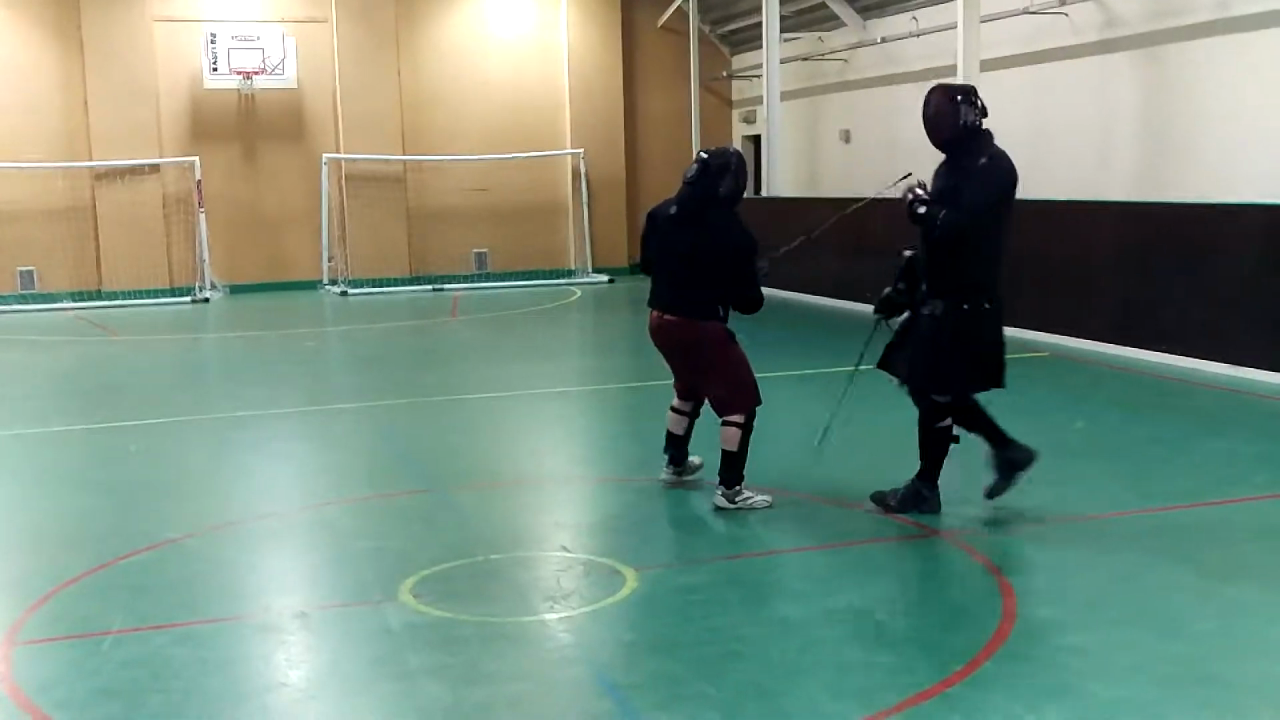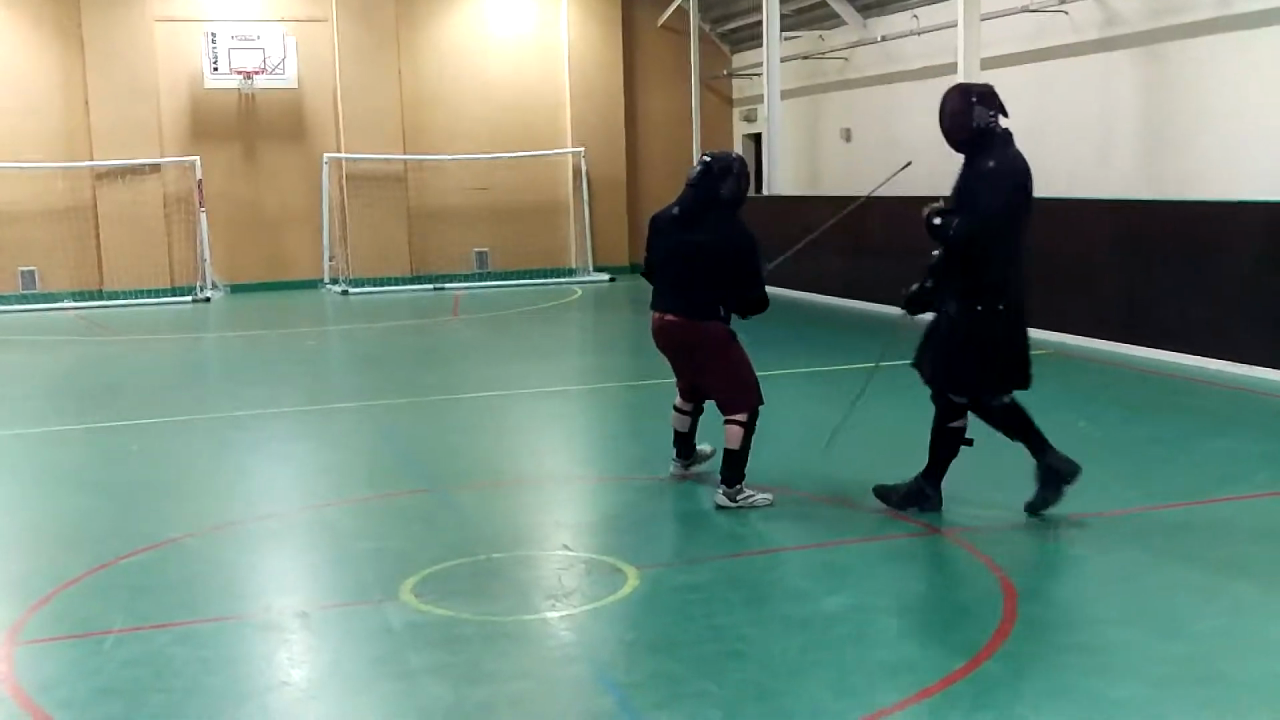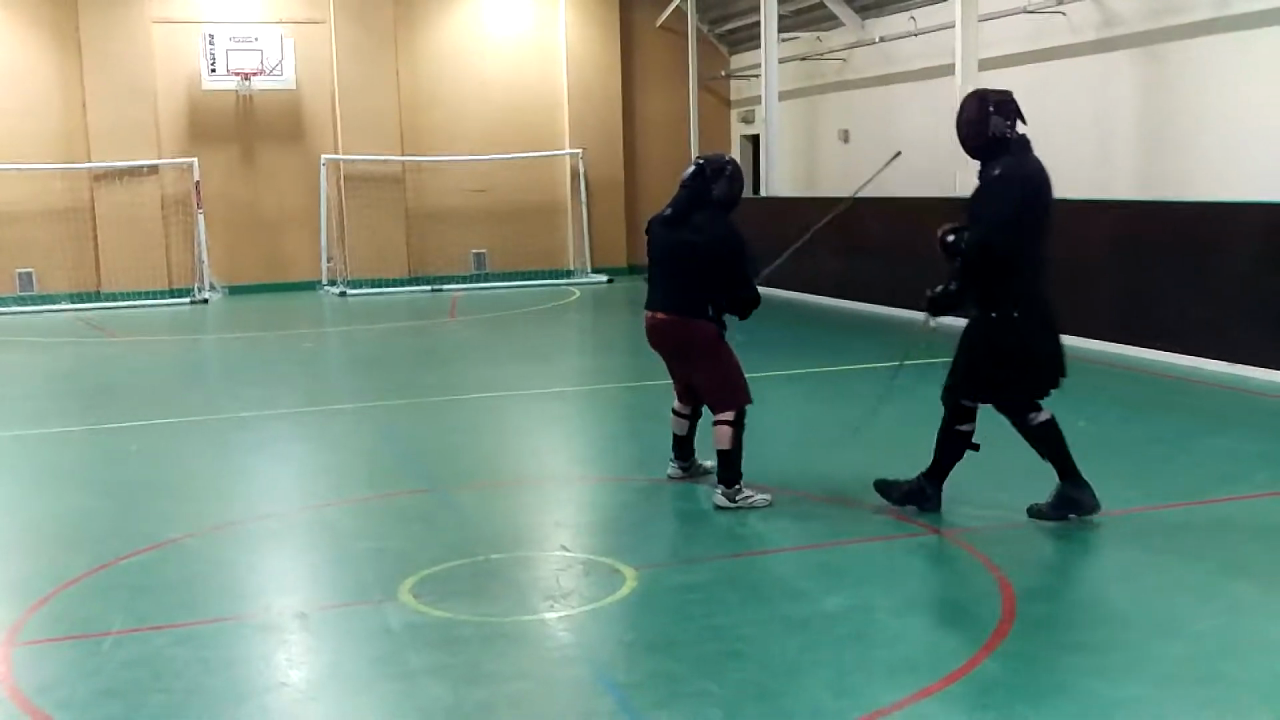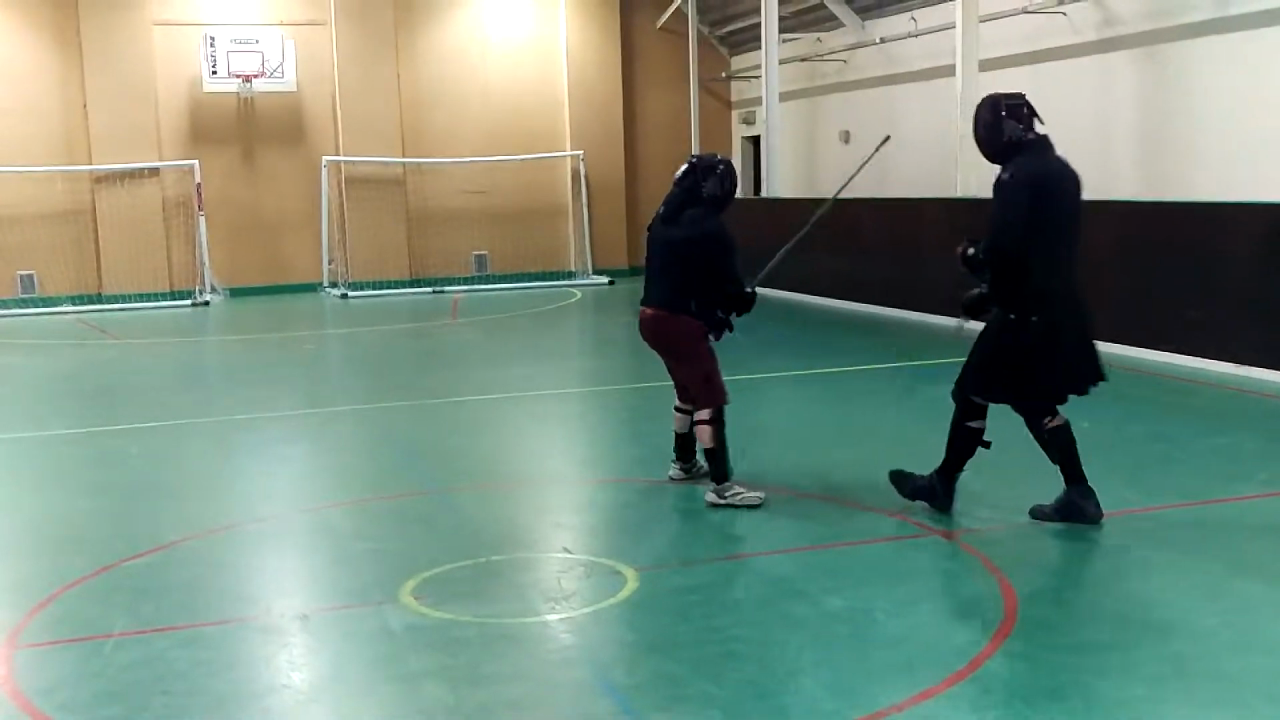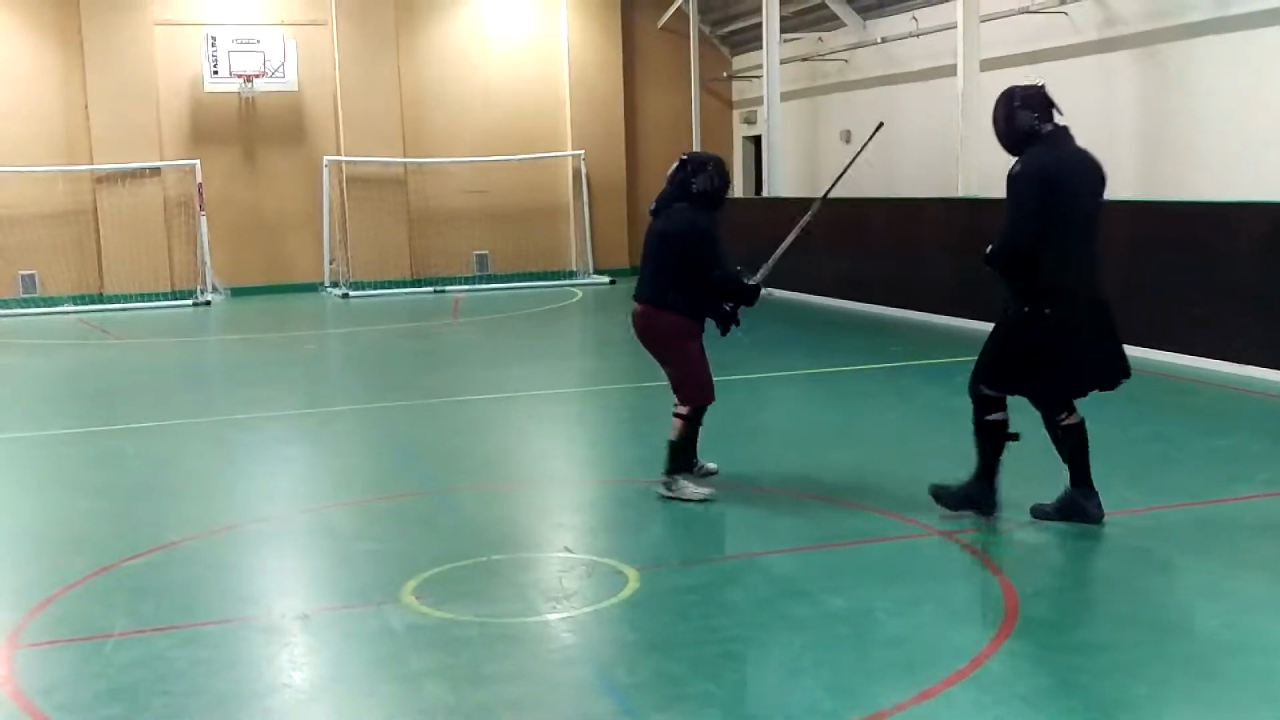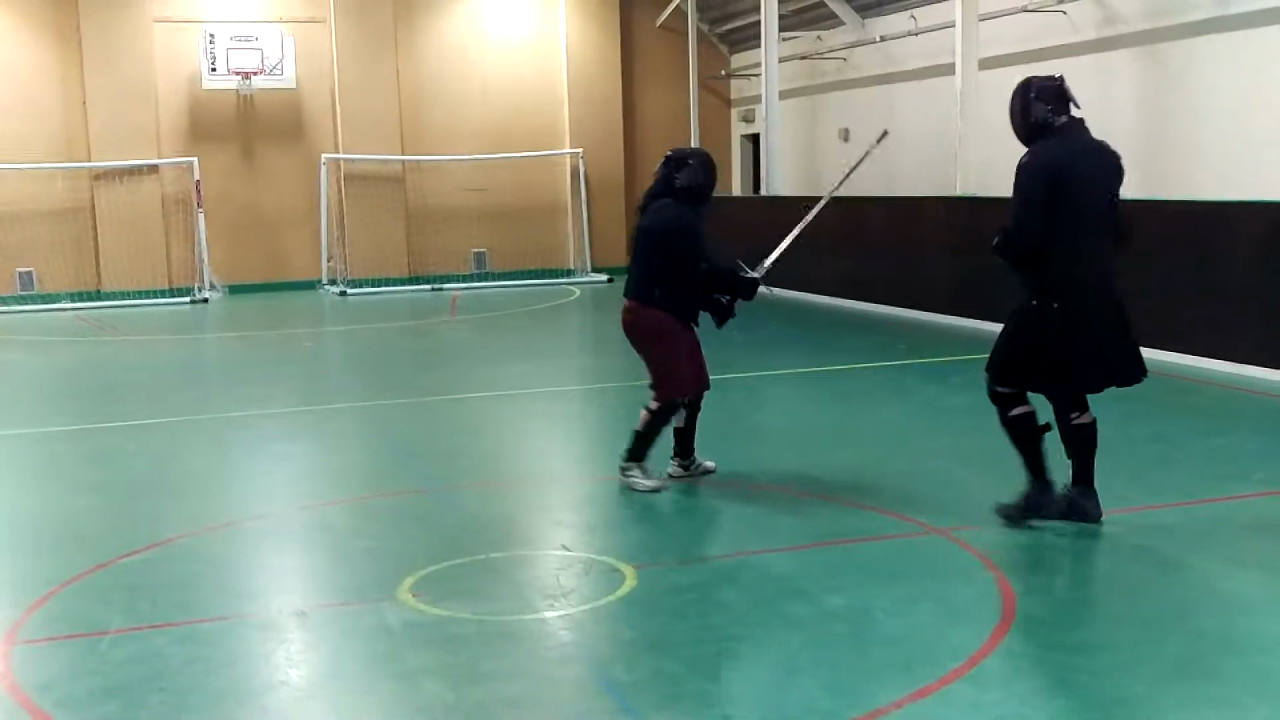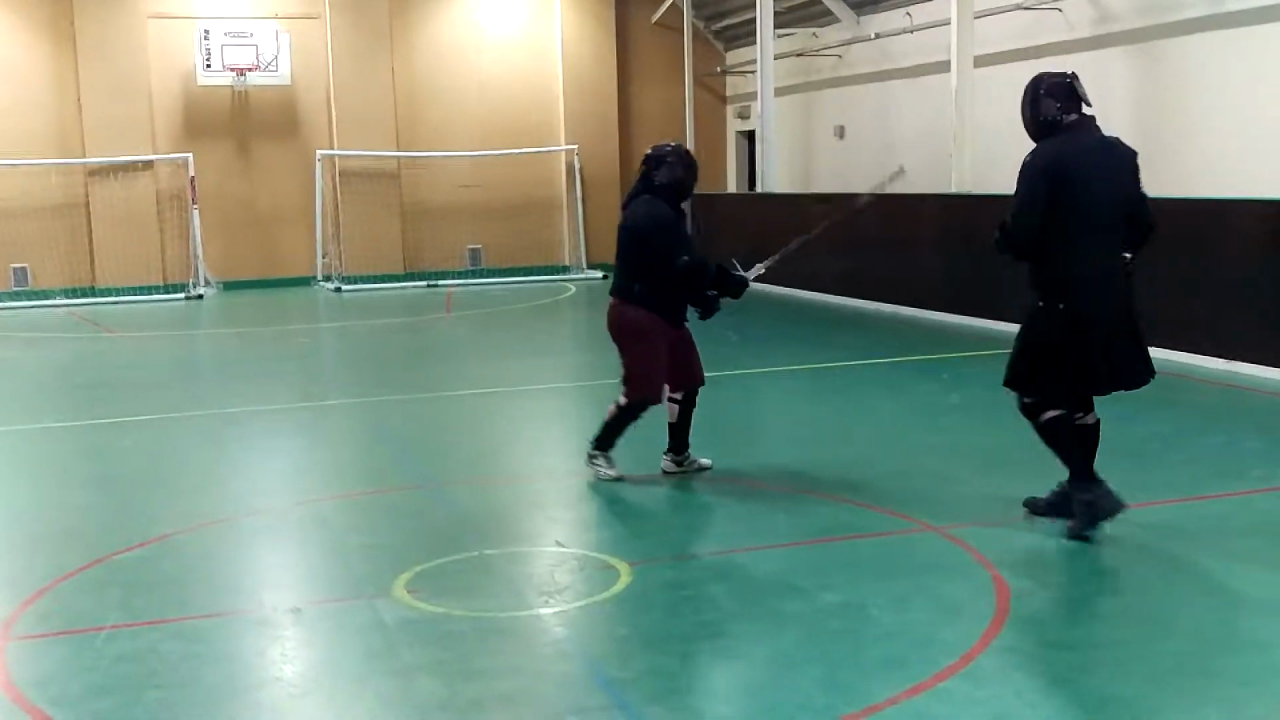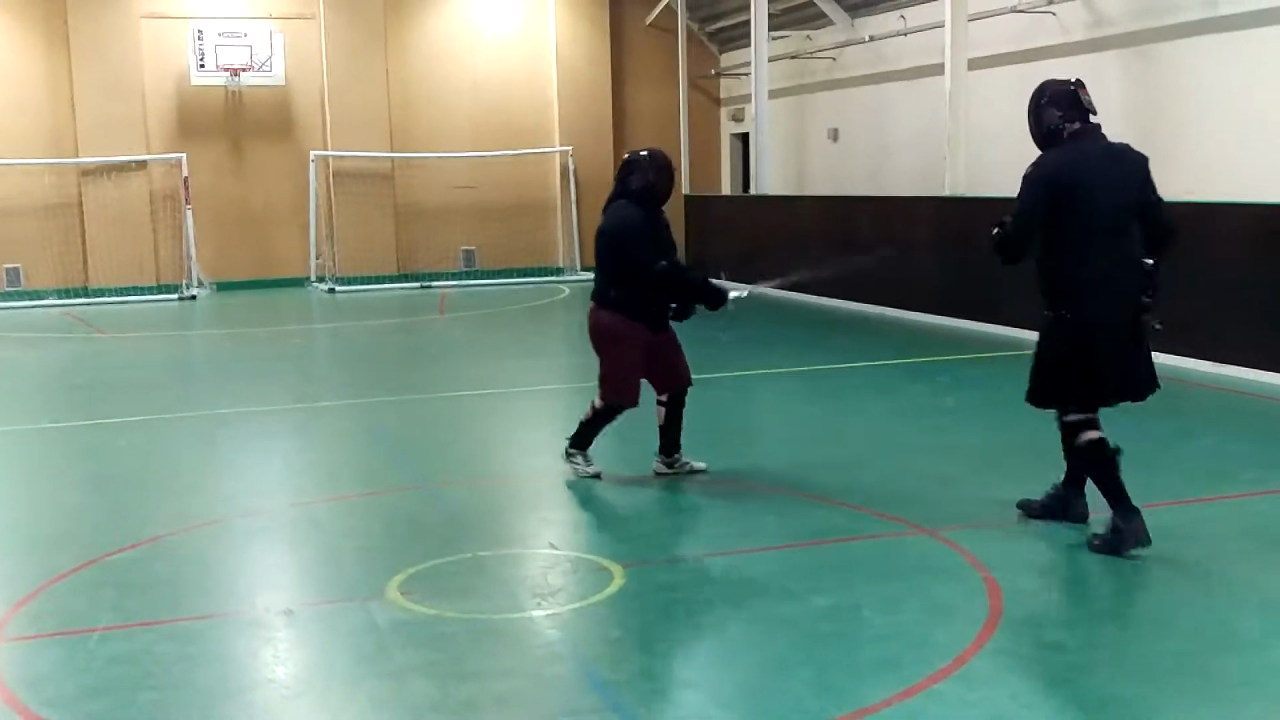
dt=0.1s
person 1, frame 1
left shoulder: (988, 165)
right shoulder: (958, 163)
left elbow: (957, 230)
left wrist: (918, 206)
right wrist: (902, 286)
left hip: (963, 305)
right hip: (945, 299)
left knee: (933, 394)
right knee: (947, 391)
left ankle: (923, 489)
right ankle: (1007, 448)
person 1, frame 2
left shoulder: (1000, 167)
right shoulder: (984, 163)
left elbow: (971, 237)
left wrist: (935, 220)
right wrist: (930, 284)
left hip: (983, 305)
right hip: (972, 300)
left knee: (952, 394)
right knee: (980, 393)
left ankle: (927, 486)
right ankle: (1050, 463)
person 1, frame 3
left shoulder: (1005, 174)
right shoulder: (1024, 167)
left elbow: (988, 247)
left wrist: (952, 240)
right wrist: (953, 287)
left hip: (1004, 311)
right hip: (1027, 308)
left knee: (961, 397)
right knee: (1017, 399)
left ankle: (930, 486)
right ankle: (1073, 488)
person 1, frame 4
left shoulder: (1019, 175)
right shoulder: (1055, 168)
left elbow: (1004, 249)
left wrist: (971, 254)
right wrist: (992, 290)
left hip: (1027, 313)
right hip: (1056, 309)
left knee: (971, 395)
right knee: (1036, 402)
left ankle: (942, 484)
right ankle: (1079, 495)
person 1, frame 5
left shoulder: (1031, 168)
right shoulder: (1084, 164)
left elbow: (1016, 245)
left wrist: (993, 255)
left hip: (1043, 306)
right hip: (1082, 301)
left knee: (988, 389)
right knee: (1055, 398)
left ankle: (981, 488)
right ankle: (1082, 494)
person 1, frame 6
left shoulder: (1041, 160)
right shoulder: (1104, 155)
left elbow: (1021, 238)
left wrist: (1005, 247)
left hip: (1055, 300)
right hip: (1099, 295)
left knee: (1005, 384)
right knee: (1070, 396)
left ankle: (1040, 488)
right ankle: (1082, 494)
person 1, frame 7
left shoulder: (1047, 159)
right shoulder: (1119, 154)
left elbow: (1019, 239)
right elbow: (1141, 226)
left wrist: (1006, 235)
left hip: (1065, 301)
right hip: (1112, 297)
left knee: (1036, 396)
right knee: (1075, 396)
left ankle: (1094, 491)
right ankle: (1076, 491)
person 1, frame 8
left shoulder: (1050, 168)
right shoulder: (1129, 161)
left elbow: (1014, 247)
right elbow: (1161, 231)
left wrist: (1001, 232)
right wrist: (1142, 281)
left hip: (1075, 309)
right hip: (1121, 306)
left knee: (1075, 409)
right knee: (1081, 403)
left ankle: (1126, 516)
right ankle: (1070, 493)
person 2, frame 1
left shoulder: (661, 215)
right shoulder: (732, 232)
left elbow: (647, 264)
right elbow: (748, 298)
right wrist: (726, 294)
left hip: (661, 322)
right hip: (701, 327)
left knee: (690, 390)
right knee: (740, 403)
left ankle: (676, 463)
right ankle: (730, 489)
person 2, frame 2
left shoulder: (663, 219)
right shoulder: (734, 234)
left elbow: (651, 271)
right elbow: (752, 299)
left hip: (664, 322)
right hip: (703, 328)
left knee: (692, 388)
right knee: (743, 402)
left ankle: (683, 457)
right ankle: (731, 487)
person 2, frame 3
left shoulder: (665, 220)
right shoulder: (721, 232)
right elbow: (739, 291)
right wrist: (749, 304)
left hip: (660, 320)
right hip: (691, 325)
left knee: (691, 392)
right knee: (729, 401)
left ankle: (682, 460)
right ankle: (730, 488)
person 2, frame 4
left shoulder: (665, 218)
right shoulder: (709, 228)
right elbow: (726, 286)
left wrist: (713, 311)
right wrist: (745, 300)
left hip: (654, 315)
right hip: (679, 321)
left knee: (691, 391)
right knee: (710, 399)
left ankle: (683, 462)
right ankle: (721, 485)
person 2, frame 5
left shoulder: (674, 215)
right shoulder: (693, 222)
right elbow: (712, 277)
left wrist: (718, 308)
right wrist: (745, 292)
left hip: (667, 314)
right hip: (666, 319)
left knee: (696, 389)
right knee: (695, 394)
left ankle: (685, 461)
right ankle: (674, 478)
person 2, frame 6
left shoulder: (664, 210)
right shoulder: (676, 217)
left elbow: (683, 270)
right elbow: (698, 270)
left wrist: (714, 301)
right wrist: (741, 285)
left hip: (664, 311)
right hip: (653, 315)
left knee: (691, 385)
right knee: (671, 392)
left ankle: (684, 458)
right ankle: (632, 464)
person 2, frame 7
left shoulder: (664, 211)
right shoulder: (649, 215)
left elbow: (681, 265)
right elbow: (680, 267)
left wrist: (703, 294)
right wrist: (726, 281)
left hip: (664, 312)
right hip: (637, 314)
left knee: (688, 381)
right knee: (642, 392)
left ankle: (678, 455)
right ankle: (599, 450)
person 2, frame 8
left shoulder: (647, 216)
right shoulder: (625, 219)
left elbow: (662, 267)
right elbow: (657, 271)
left wrist: (681, 299)
right wrist: (704, 290)
left hip: (647, 316)
right hip: (616, 318)
left knee: (674, 384)
right knee: (617, 396)
left ankle: (670, 456)
right ankle: (576, 448)
